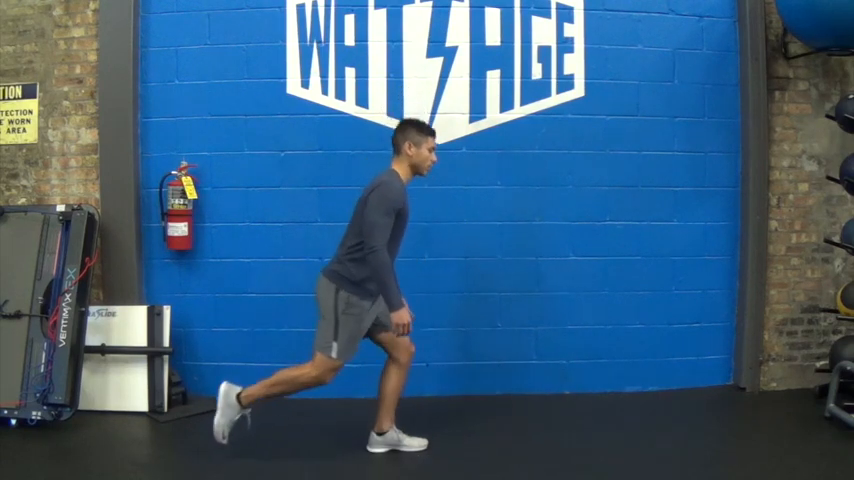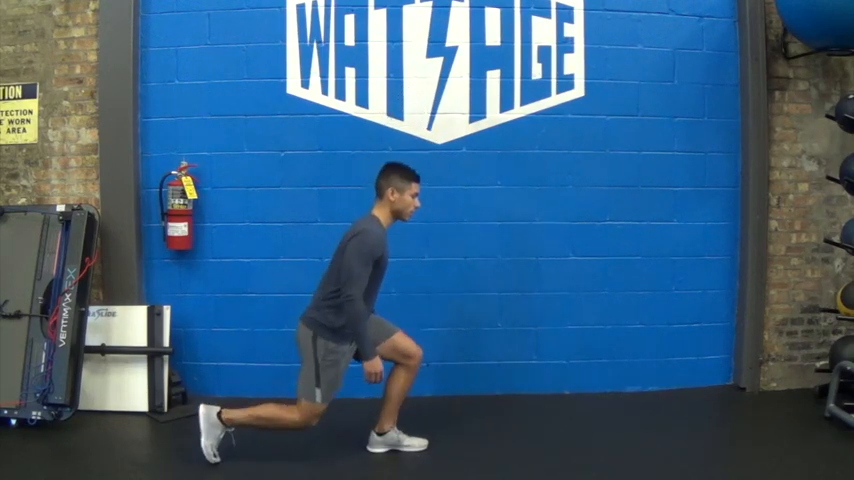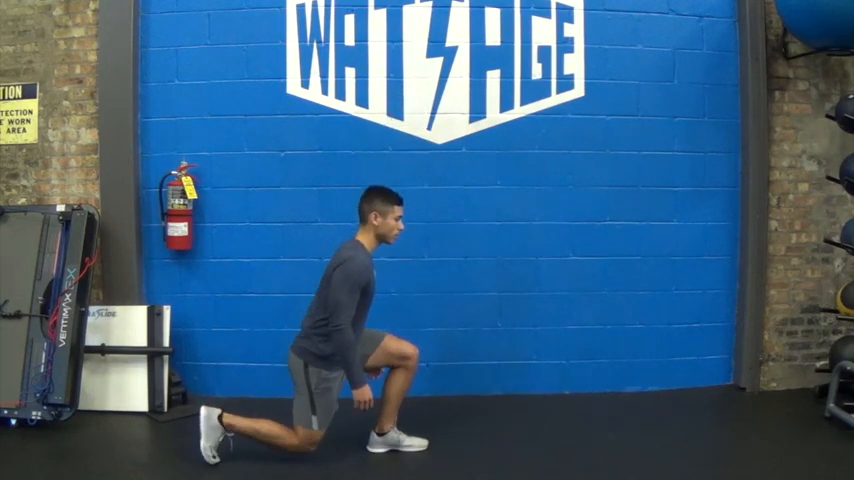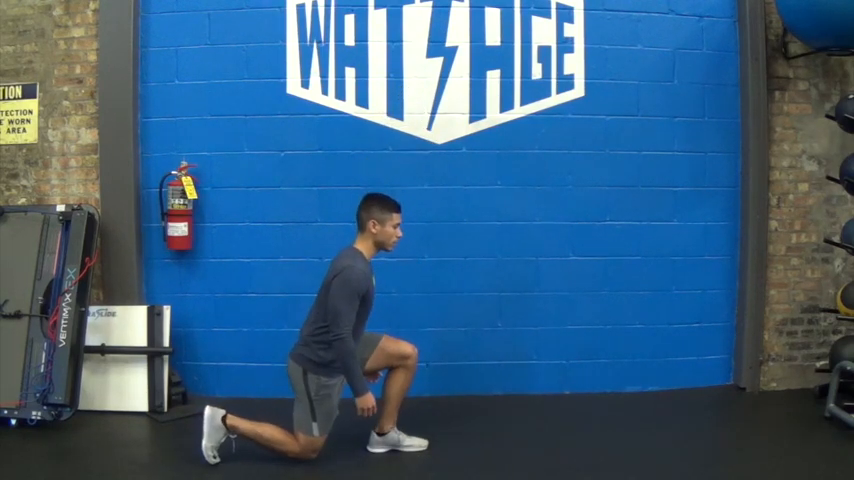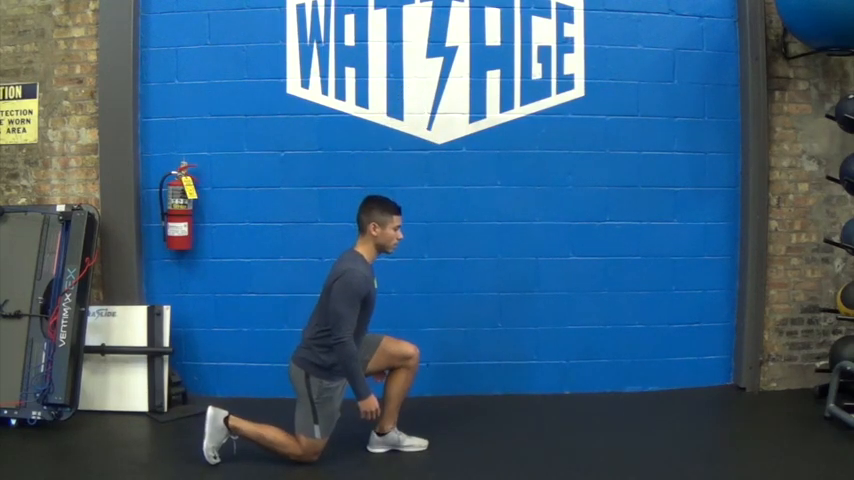
dt=0.3s
person 1, frame 1
left shoulder: (392, 187)
right shoulder: (389, 189)
right elbow: (374, 250)
left wrist: (396, 299)
right wrist: (396, 305)
left hip: (365, 289)
right hip: (346, 290)
left knee: (403, 352)
right knee: (322, 369)
left ankle: (384, 432)
right ankle: (241, 399)
person 1, frame 2
left shoulder: (372, 230)
right shoulder: (369, 236)
right elbow: (351, 297)
left wrist: (370, 341)
right wrist: (369, 355)
left hip: (348, 322)
right hip: (329, 332)
left knee: (411, 355)
right knee: (305, 415)
left ankle: (384, 433)
right ankle: (220, 418)
person 1, frame 3
left shoulder: (358, 254)
right shoulder: (355, 263)
right elbow: (339, 327)
left wrist: (364, 360)
right wrist: (358, 383)
left hip: (335, 345)
right hip: (319, 358)
left knee: (409, 355)
right knee: (304, 442)
left ankle: (385, 433)
right ankle: (222, 421)
person 1, frame 4
left shoulder: (356, 261)
right shoulder: (352, 272)
right elbow: (340, 336)
left wrist: (363, 364)
right wrist: (360, 391)
left hip: (333, 352)
right hip: (319, 364)
left knee: (407, 355)
right knee: (306, 449)
left ankle: (385, 433)
right ankle: (225, 422)
person 1, frame 5
left shoulder: (358, 264)
right shoulder: (354, 275)
right elbow: (341, 340)
left wrist: (369, 364)
right wrist: (363, 394)
left hip: (335, 355)
right hip: (321, 367)
left knee: (409, 355)
right knee: (307, 452)
left ankle: (385, 433)
right ankle: (227, 423)
